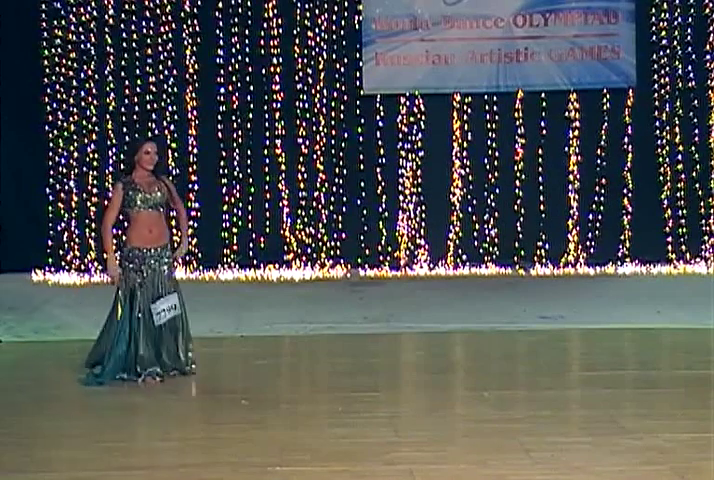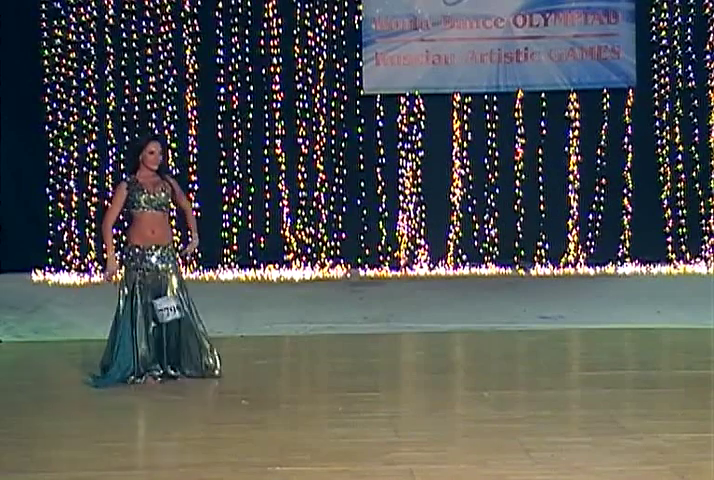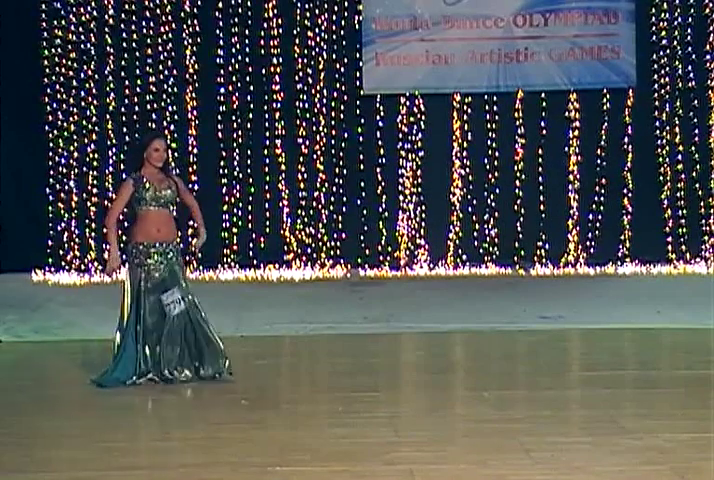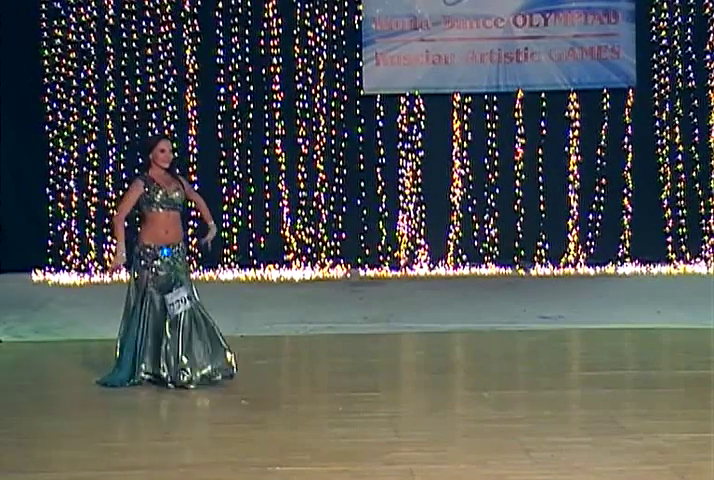
dt=0.2s
person 1, frame 1
left shoulder: (163, 182)
right shoulder: (123, 186)
left elbow: (180, 209)
right elbow: (107, 225)
left wrist: (184, 240)
right wrist: (111, 260)
left hip: (163, 253)
right hip: (135, 253)
left knee: (169, 308)
right knee: (141, 309)
left ankle: (169, 361)
right ankle: (144, 367)
person 1, frame 2
left shoulder: (168, 182)
right shoulder: (127, 186)
left elbow: (186, 207)
right elbow: (108, 222)
left wrist: (194, 237)
right wrist: (111, 256)
left hip: (166, 253)
right hip: (138, 253)
left knee: (175, 306)
right knee: (140, 310)
left ankle: (178, 362)
right ankle: (143, 367)
person 1, frame 3
left shoulder: (172, 180)
right shoulder: (133, 182)
left elbow: (191, 202)
right elbow: (111, 217)
left wrist: (201, 230)
right wrist: (113, 251)
left hip: (170, 250)
right hip: (142, 251)
left knee: (178, 306)
right knee: (144, 309)
left ankle: (175, 364)
right ankle: (142, 367)
person 1, frame 4
left shoulder: (178, 180)
right shoulder: (142, 183)
left elbow: (197, 199)
right elbow: (119, 216)
left wrist: (211, 224)
right wrist: (120, 249)
left hip: (176, 252)
right hip: (149, 252)
left knee: (182, 308)
right knee: (147, 311)
left ankle: (183, 367)
right ankle: (144, 367)
